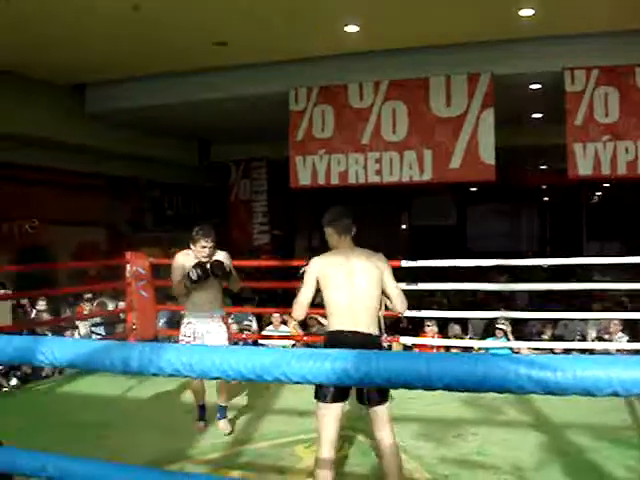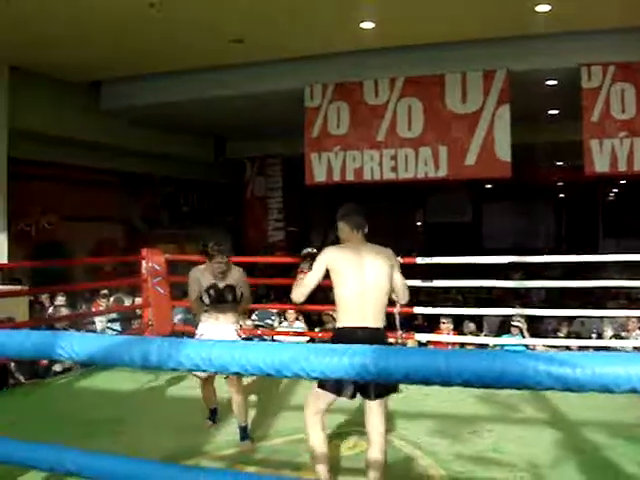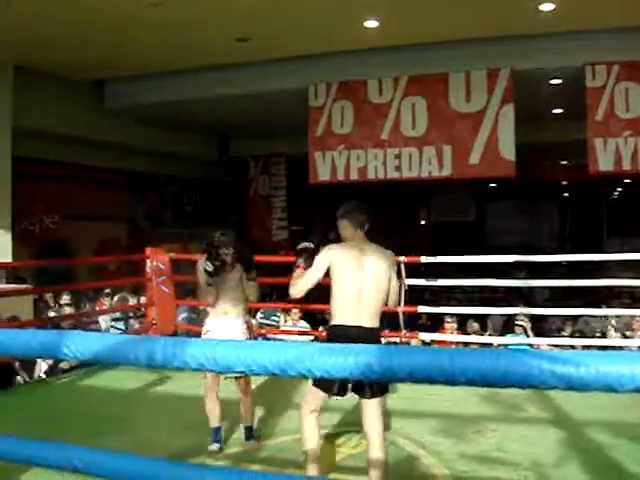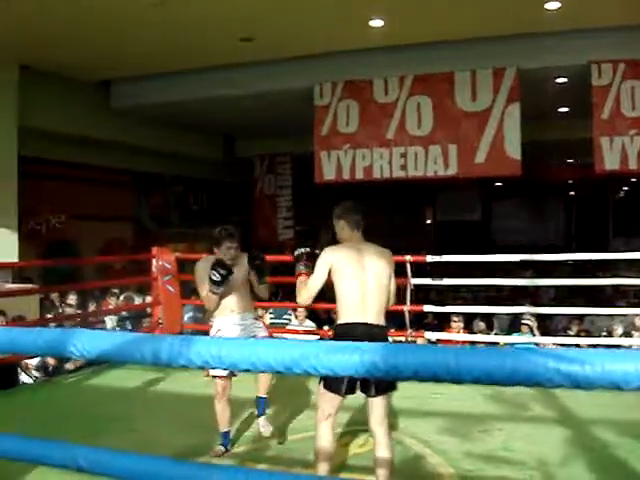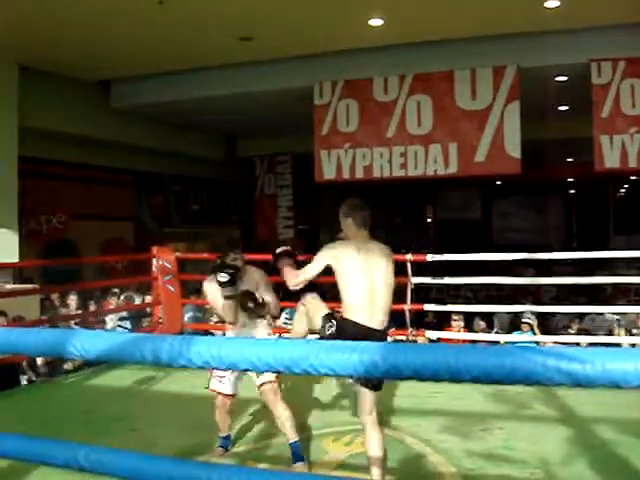
dt=0.3s
person 1, frame 1
left shoulder: (319, 263)
right shoulder: (378, 261)
left elbow: (298, 314)
right elbow: (401, 307)
left wrist: (305, 283)
left hip: (337, 346)
right hip: (371, 348)
left knee: (327, 434)
right knee: (384, 433)
person 1, frame 2
left shoulder: (330, 254)
right shoulder: (387, 256)
left elbow: (297, 296)
right elbow: (402, 298)
left wrist: (304, 270)
left hip: (345, 342)
right hip: (377, 343)
left knee: (313, 411)
right knee: (376, 428)
person 1, frame 3
left shoulder: (332, 252)
right shoulder: (387, 257)
left elbow: (296, 291)
left wrist: (301, 263)
left hip: (339, 340)
right hip: (371, 343)
left knee: (309, 410)
right knee: (374, 429)
person 1, frame 4
left shoulder: (331, 254)
right shoulder: (385, 255)
left elbow: (303, 299)
left wrist: (302, 269)
left hip: (347, 338)
right hip: (378, 341)
left knee: (325, 418)
right knee: (379, 426)
person 1, frame 5
left shoulder: (337, 249)
right shoulder: (386, 253)
left elbow: (295, 282)
left wrist: (284, 262)
left hip: (347, 333)
right hip: (376, 341)
left knee: (309, 300)
right knee: (369, 419)
person 2, frame 1
left shoulder: (222, 257)
right shoulder: (181, 259)
left elbow: (236, 287)
right elbow: (177, 291)
left wrist: (227, 275)
right wrist: (190, 279)
left hip: (216, 319)
right hip: (192, 320)
left ankle: (222, 413)
right ankle: (201, 412)
person 2, frame 2
left shoulder: (238, 273)
right shoulder: (196, 274)
left elbow: (246, 307)
right elbow: (193, 307)
left wrist: (238, 299)
right wrist: (204, 301)
left hip: (230, 330)
right hip: (206, 330)
left knee: (234, 381)
right knee: (205, 380)
left ankle: (244, 433)
right ankle: (213, 412)
person 2, frame 3
left shoulder: (242, 264)
right shoulder: (205, 264)
left elbow: (253, 297)
right elbow: (207, 299)
left wrist: (250, 273)
right wrist: (210, 275)
left hip: (238, 326)
right hip: (214, 326)
left knee: (243, 384)
right knee: (210, 384)
left ankle: (249, 433)
right ankle: (216, 436)
person 2, frame 4
left shoulder: (247, 261)
right shoulder: (202, 266)
left elbow: (263, 294)
right elbow: (210, 304)
left wrist: (260, 275)
right wrist: (216, 284)
left hip: (249, 322)
right hip: (222, 327)
right knee: (221, 389)
left ankle: (261, 410)
right ankle: (225, 440)
person 2, frame 5
left shoulder: (255, 275)
right shoulder: (210, 284)
left elbow: (275, 308)
right elbow: (230, 317)
left wrist: (260, 305)
right wrist: (228, 290)
left hip: (260, 338)
left knee: (271, 393)
right knee: (221, 402)
left ankle: (297, 455)
right ankle: (225, 441)
